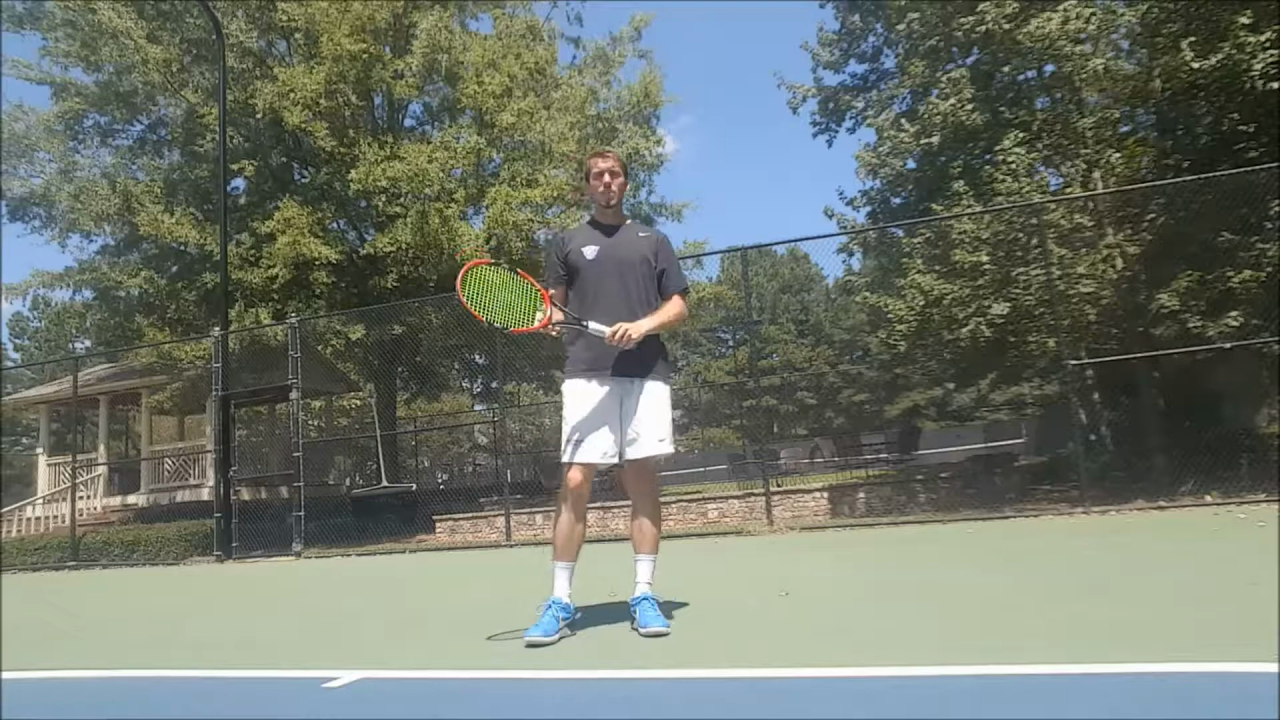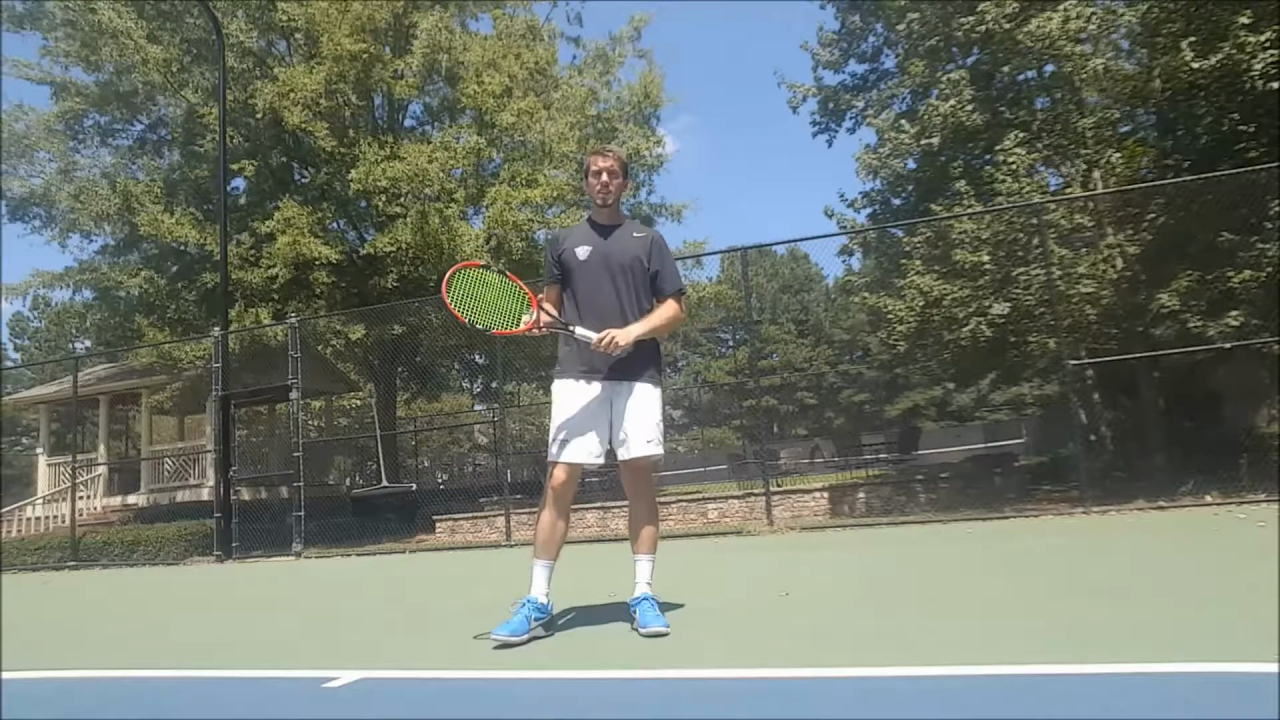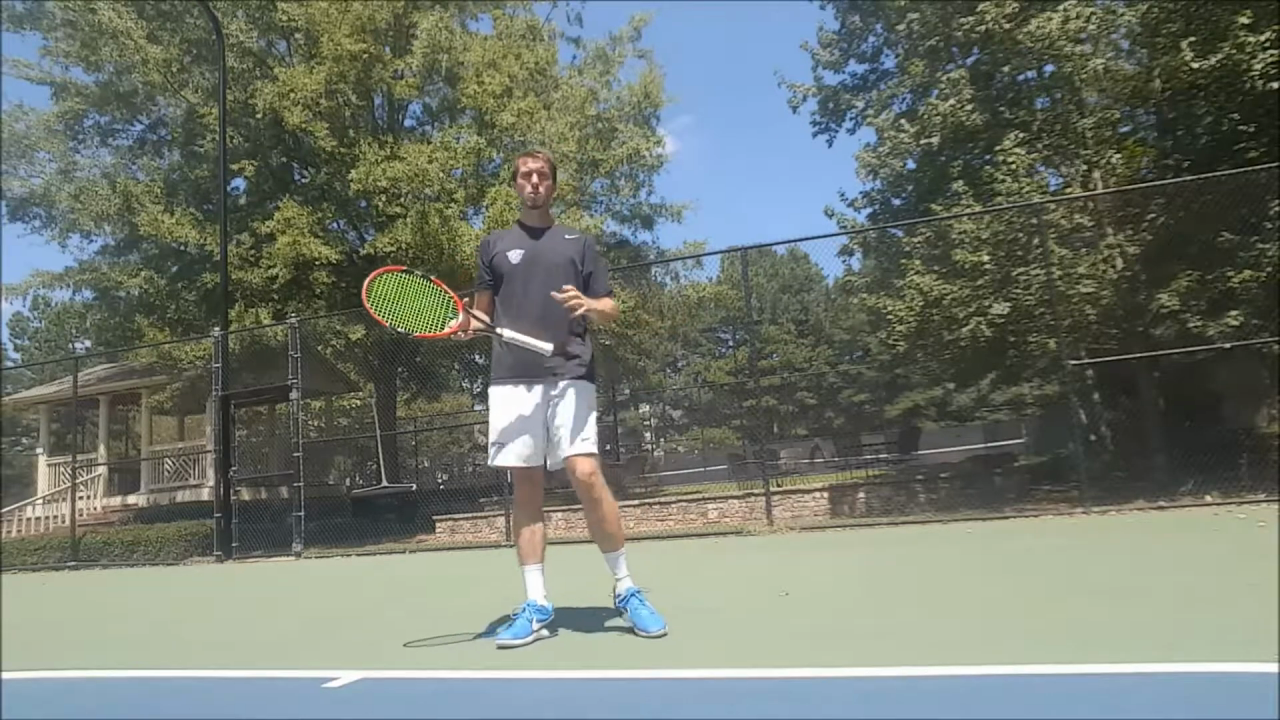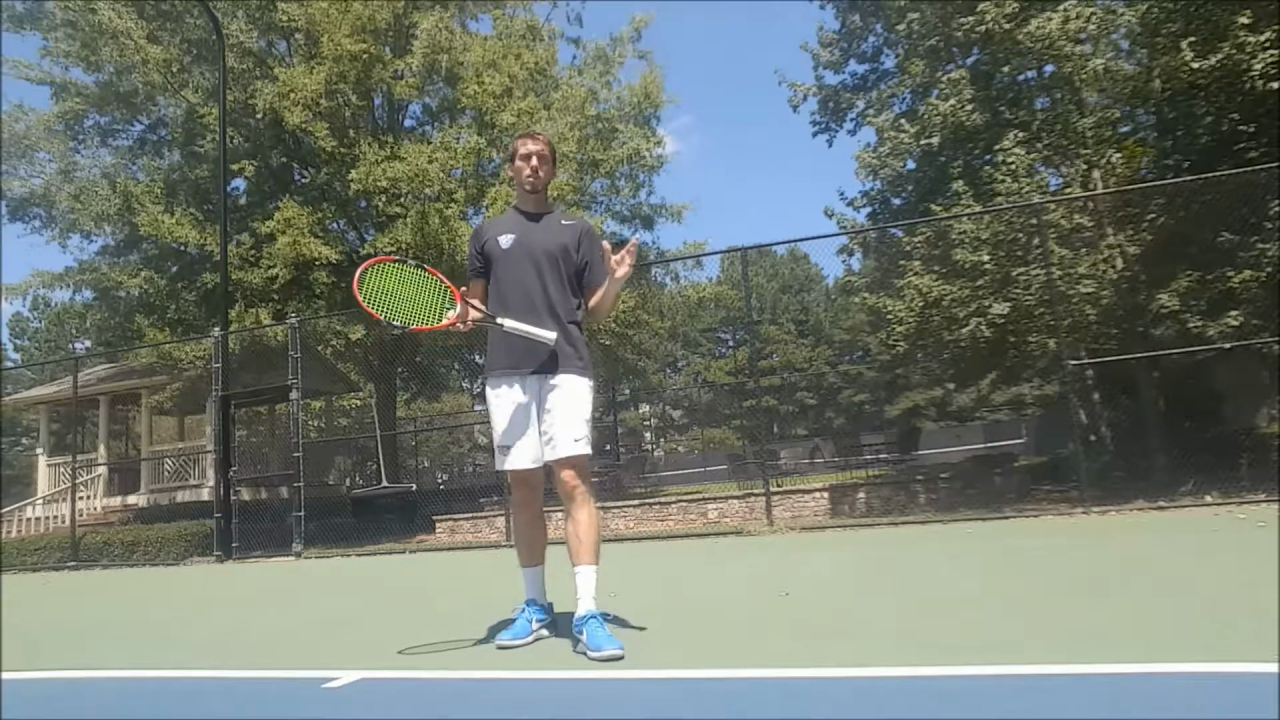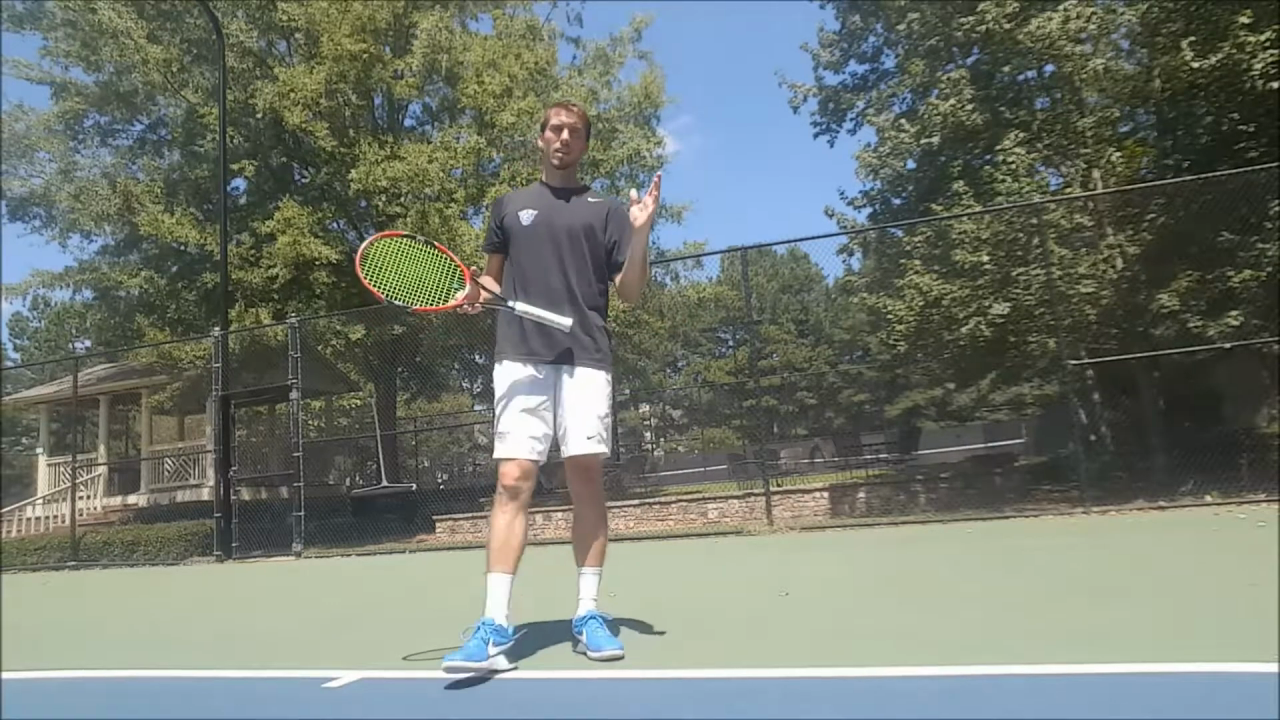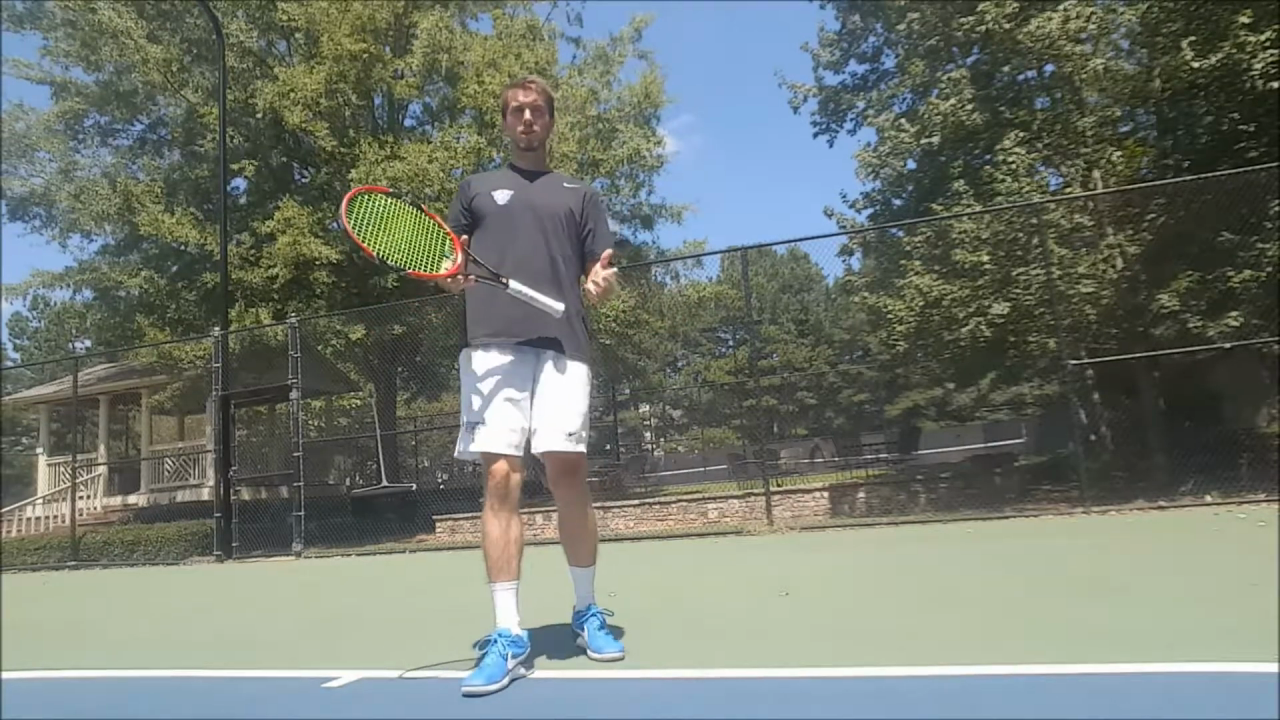
dt=0.7s
person 1, frame 1
left shoulder: (653, 240)
right shoulder: (567, 243)
left elbow: (678, 305)
right elbow: (554, 305)
left wrist: (642, 325)
right wrist: (548, 318)
left hip: (646, 374)
right hip: (587, 376)
left knee: (641, 480)
right knee: (575, 483)
left ankle: (643, 595)
right ankle: (560, 602)
person 1, frame 2
left shoulder: (648, 240)
right shoulder: (563, 242)
left elbow: (674, 308)
right elbow: (550, 303)
left wrist: (631, 332)
right wrist: (539, 317)
left hip: (636, 376)
right hip: (576, 377)
left knee: (639, 480)
right knee: (559, 483)
left ankle: (642, 595)
right ankle: (536, 603)
person 1, frame 3
left shoulder: (580, 243)
right shoulder: (494, 245)
left elbow: (610, 313)
right elbow: (482, 311)
left wrist: (590, 306)
right wrist: (469, 323)
left hip: (570, 376)
right hip: (511, 379)
left knee: (586, 475)
right knee: (525, 485)
left ankle: (626, 590)
right ankle: (536, 605)
person 1, frame 4
left shoulder: (577, 230)
right shoulder: (487, 233)
left elbow: (596, 310)
right elbow: (476, 300)
left wrist: (616, 279)
right wrist: (465, 315)
left hip: (566, 369)
right hip: (507, 374)
left knee: (573, 481)
right knee: (523, 487)
left ankle: (587, 614)
right ankle: (536, 607)
person 1, frame 5
left shoulder: (606, 209)
right shoulder: (509, 205)
left elbow: (630, 292)
right elbow: (493, 275)
left wrist: (640, 236)
right wrist: (475, 293)
left hip: (585, 359)
right hip: (520, 359)
left knee: (586, 479)
right knee: (512, 481)
left ankle: (588, 615)
right ankle: (494, 628)
person 1, frame 6
left shoulder: (580, 195)
right shoulder: (475, 188)
left elbow: (596, 278)
right elbow: (450, 265)
left wrist: (601, 283)
right wrist: (453, 273)
left hip: (563, 348)
right hip: (492, 348)
left knee: (568, 475)
right knee: (501, 480)
left ankle: (586, 611)
right ankle: (509, 636)
